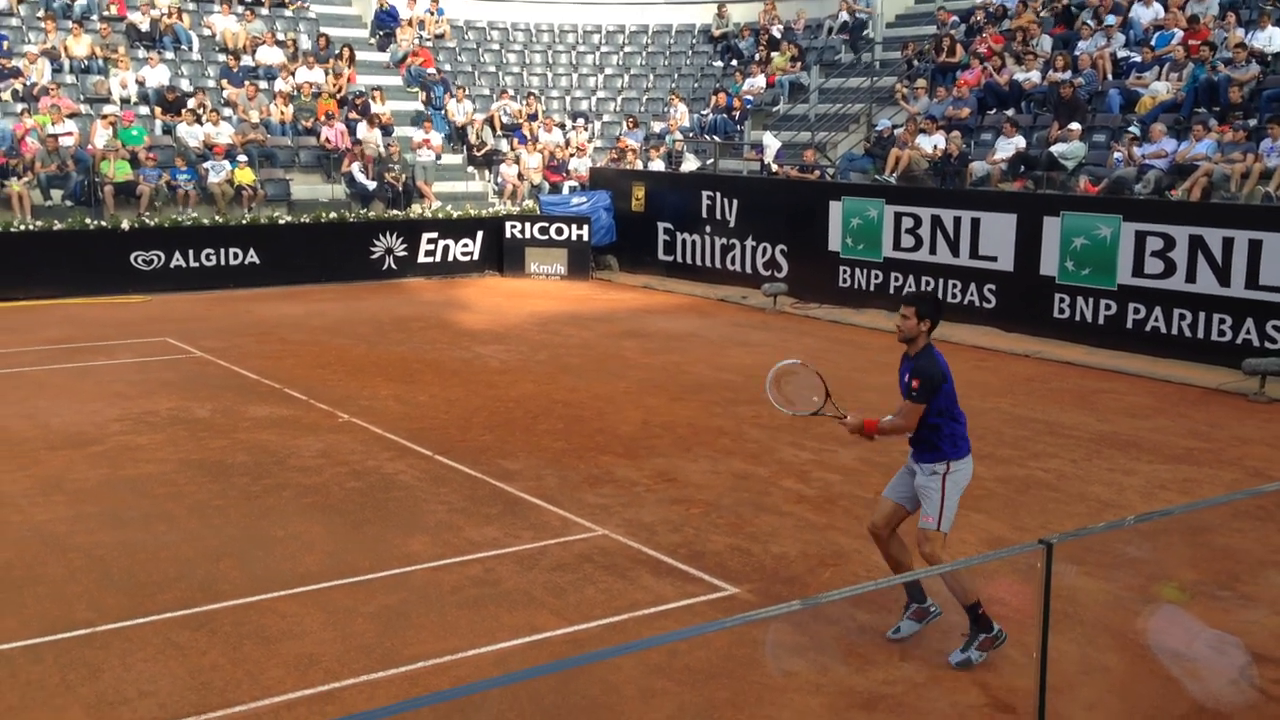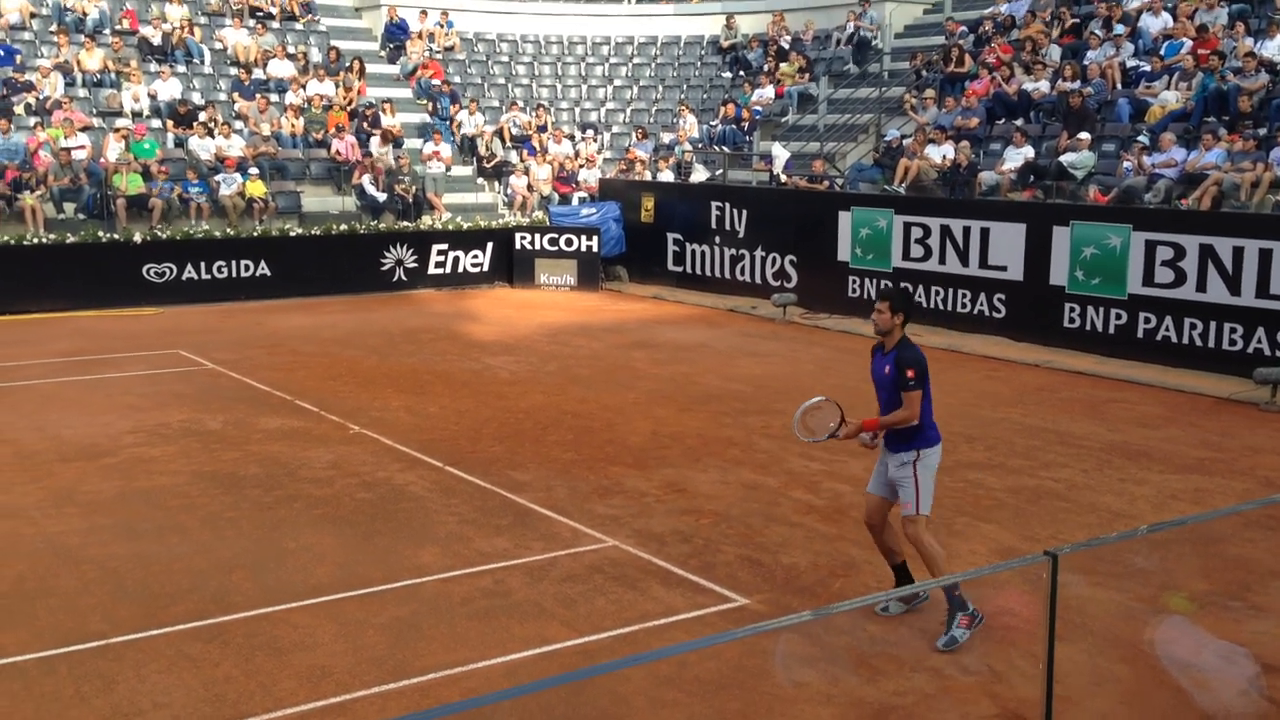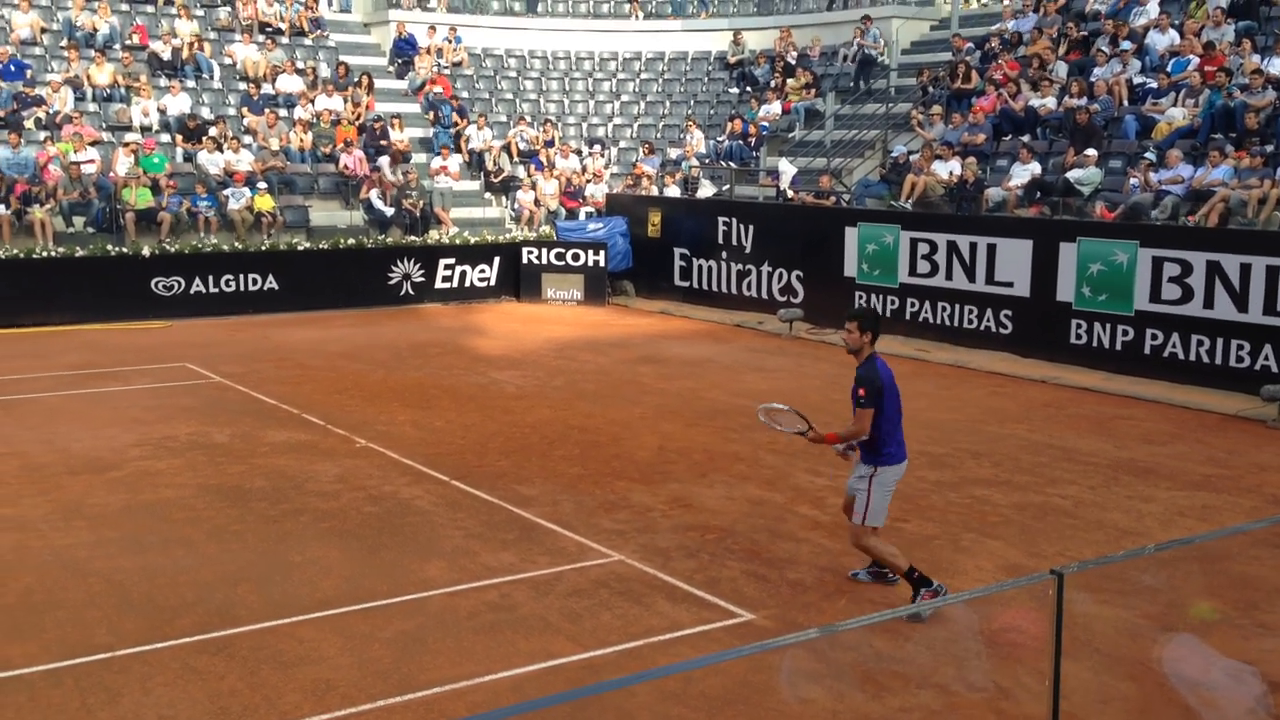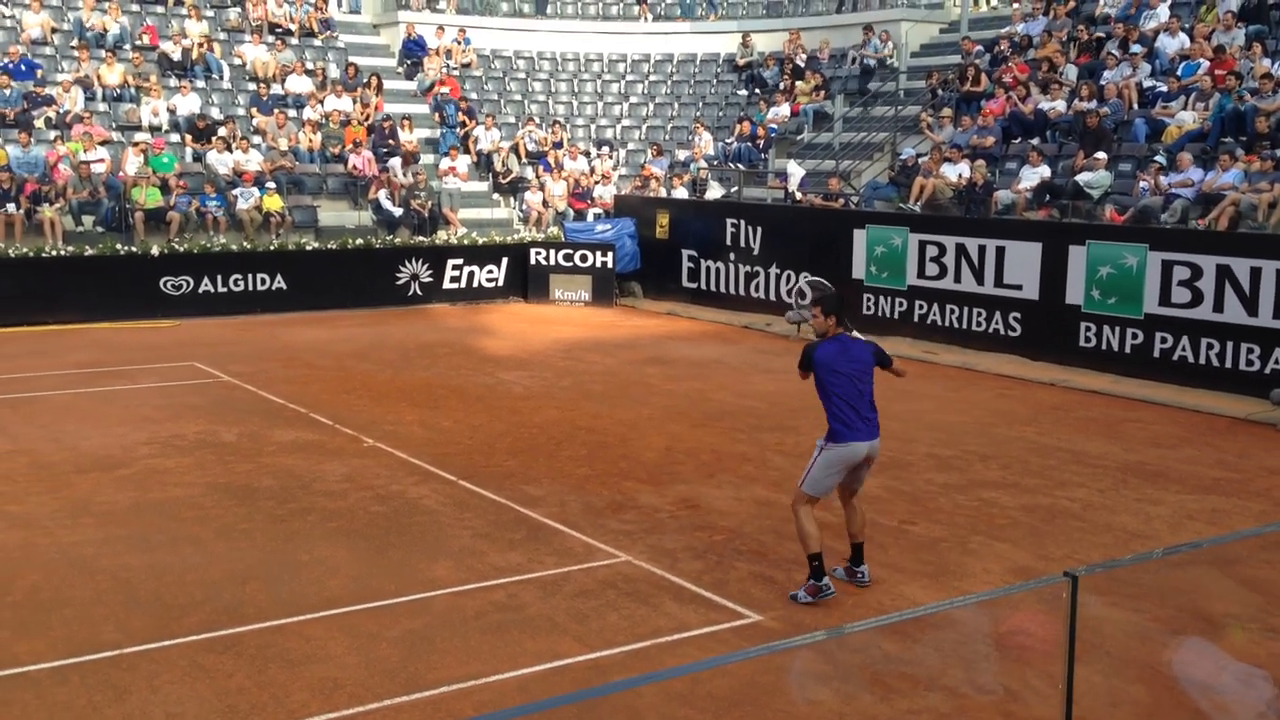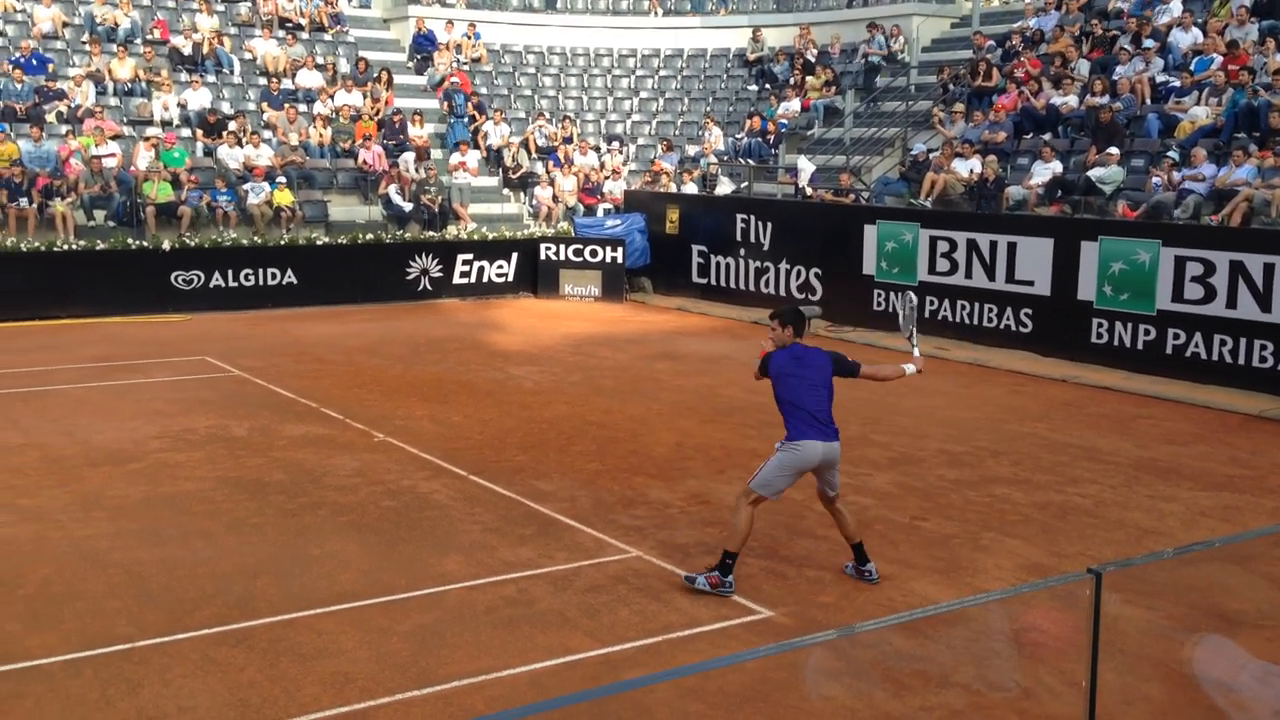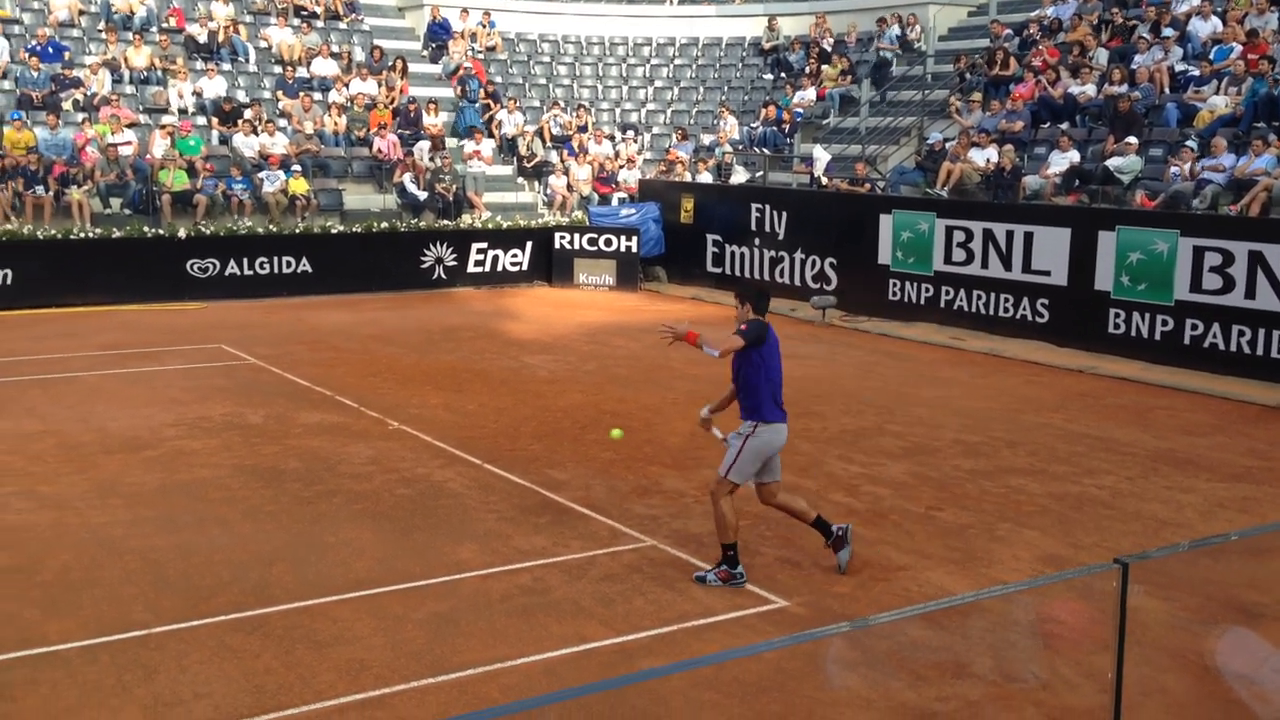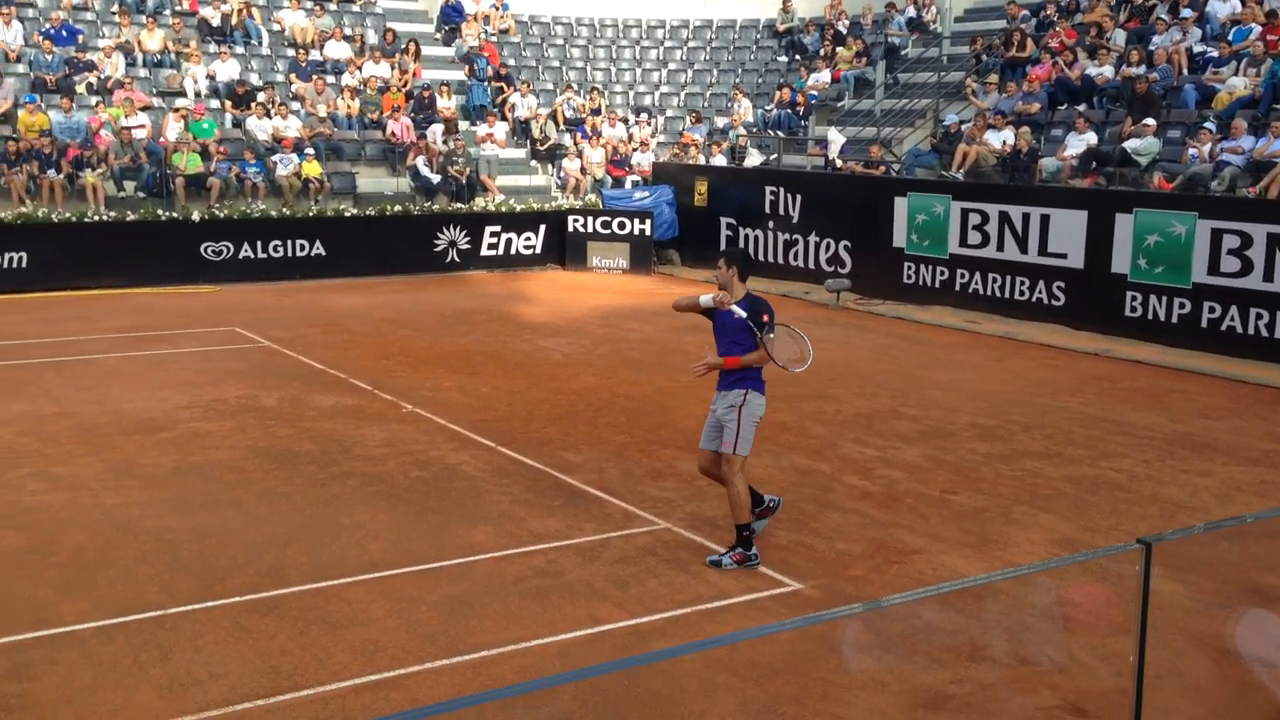
dt=0.3s
person 1, frame 1
left shoulder: (926, 367)
right shoulder: (911, 359)
left elbow: (906, 426)
left wrist: (865, 425)
right wrist: (873, 427)
left hip: (946, 465)
right hip: (921, 460)
left knee: (931, 551)
right knee: (879, 527)
left ankle: (984, 629)
right ankle: (920, 604)
person 1, frame 2
left shoulder: (909, 358)
right shoulder: (878, 352)
left elbow: (911, 415)
left wrist: (863, 427)
right wrist: (873, 429)
left hip: (918, 452)
right hip: (896, 450)
left knee: (915, 531)
right knee: (873, 520)
left ankle: (962, 610)
right ankle: (905, 587)
person 1, frame 3
left shoulder: (868, 377)
right shoulder: (873, 367)
left elbow: (862, 430)
left wrist: (826, 438)
right wrist: (850, 444)
left hip: (882, 464)
right hip: (876, 458)
left knee: (863, 538)
right knee: (850, 509)
left ankle: (926, 587)
right ankle: (883, 568)
person 1, frame 4
left shoulder: (813, 352)
right shoulder: (869, 348)
left elbow: (803, 375)
right elbow: (900, 371)
left hip: (842, 444)
right hip: (872, 440)
left knee: (801, 504)
right knee: (848, 494)
left ankle: (818, 580)
right ankle: (857, 567)
person 1, frame 5
left shoulder: (772, 360)
right shoulder: (828, 359)
left elbow: (758, 375)
right elbow: (876, 373)
right wrist: (912, 366)
left hip: (798, 446)
right hip: (831, 446)
left knee: (746, 501)
right knee: (831, 501)
left ankle: (723, 574)
right ankle: (864, 565)
person 1, frame 6
left shoulder: (756, 326)
right shoulder: (755, 340)
left elbow: (720, 349)
right elbow: (736, 390)
left wrist: (688, 335)
right wrist: (710, 410)
left hip: (759, 427)
right hip: (770, 427)
left knee: (720, 492)
right knee: (771, 494)
left ankle: (730, 567)
right ankle: (833, 533)
person 1, frame 7
left shoulder: (758, 306)
right shoulder: (718, 305)
left elbow: (764, 355)
right elbow: (678, 306)
left wrist: (722, 363)
right wrist: (711, 298)
left hip: (745, 396)
right hip: (724, 395)
left knee: (731, 470)
right knee: (707, 465)
left ankle: (745, 548)
right ankle: (762, 503)
